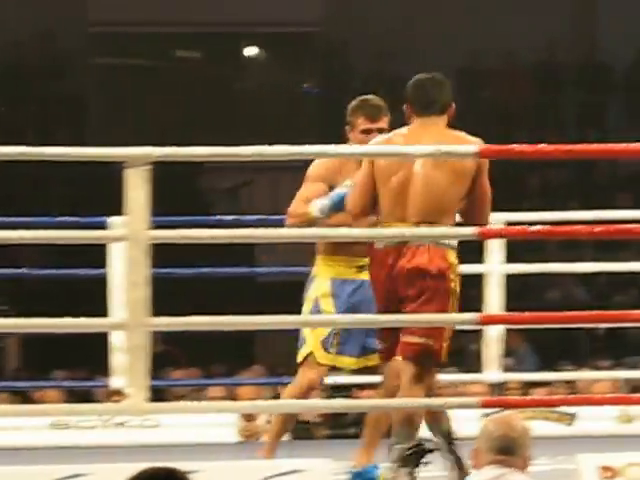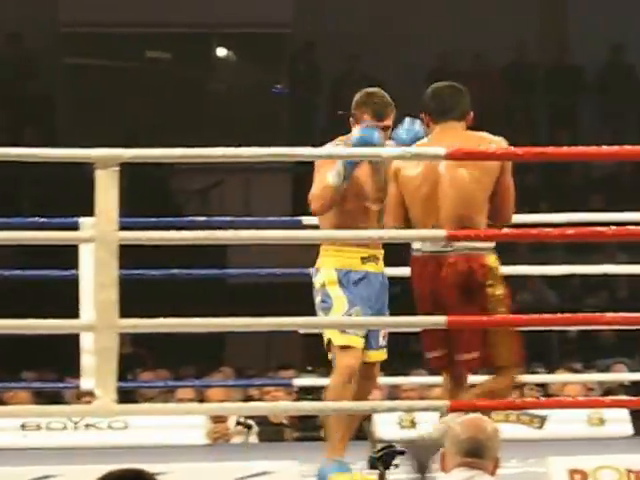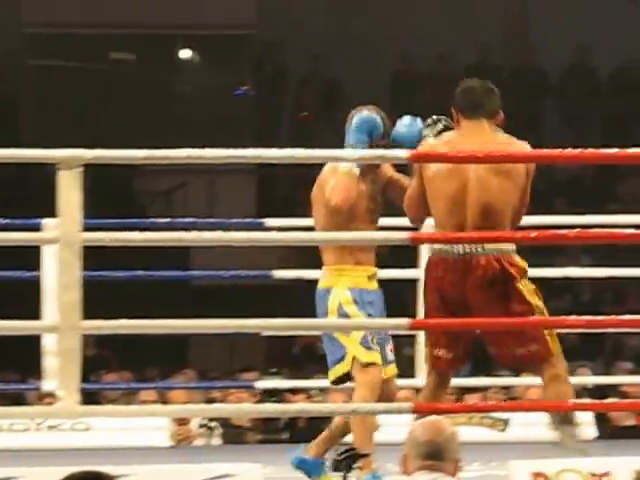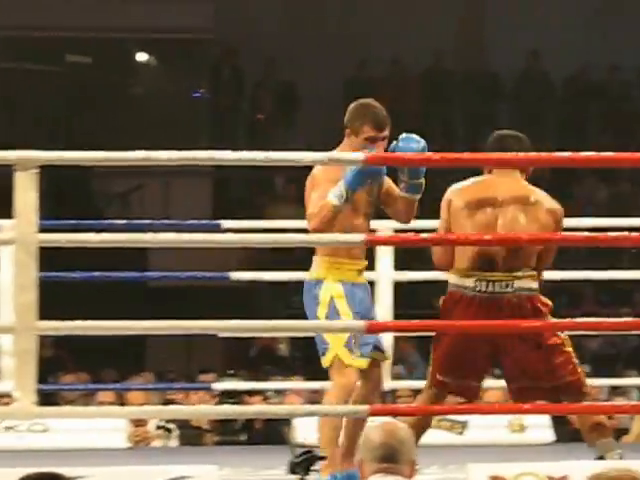
dt=0.2s
person 1, frame 1
right shoulder: (327, 167)
right elbow: (294, 220)
right wrist: (334, 200)
left hip: (373, 282)
right hip: (332, 282)
right knee: (311, 376)
right ankle: (266, 454)
person 1, frame 2
left shoulder: (381, 157)
right shoulder: (333, 155)
right elbow: (318, 204)
right wrist: (346, 161)
left hip: (373, 271)
right hip: (338, 269)
left knee: (367, 374)
right knee: (349, 360)
person 1, frame 3
left shoulder: (376, 170)
right shoulder: (335, 172)
right elbow: (340, 204)
left hip: (368, 289)
right hip: (341, 290)
left knee: (384, 390)
right knee: (369, 378)
person 1, frame 4
left shoulder: (372, 171)
right shoulder: (327, 171)
left elbow: (404, 214)
right elbow: (316, 224)
left wrist: (413, 174)
right wrist: (348, 185)
left hip: (357, 284)
right hip: (330, 284)
left knee: (372, 382)
right knee: (346, 380)
person 2, frame 1
left shoulder: (379, 146)
right shoulder: (471, 149)
left elbow: (355, 209)
right elbow: (478, 218)
left hip: (386, 256)
right hip: (431, 257)
left knee: (411, 364)
right knee: (414, 368)
person 2, frame 2
left shoulder: (403, 159)
right shoulder: (493, 147)
left elbow: (395, 225)
right elbow: (503, 216)
left hip: (424, 264)
right hip: (471, 263)
left knee: (454, 373)
right knee: (503, 373)
right ankle: (435, 445)
person 2, frame 3
left shoulder: (429, 150)
right shoulder: (520, 153)
left elbow: (414, 214)
right elbow: (516, 215)
left hip: (444, 264)
right hip: (495, 264)
left knee: (439, 374)
right knee: (549, 362)
person 2, frame 4
left shoulder: (458, 194)
right shoulder: (550, 207)
left elbow: (441, 260)
right elbow: (539, 268)
left hip: (464, 300)
right hip: (520, 302)
left knee: (437, 390)
right knee: (576, 392)
